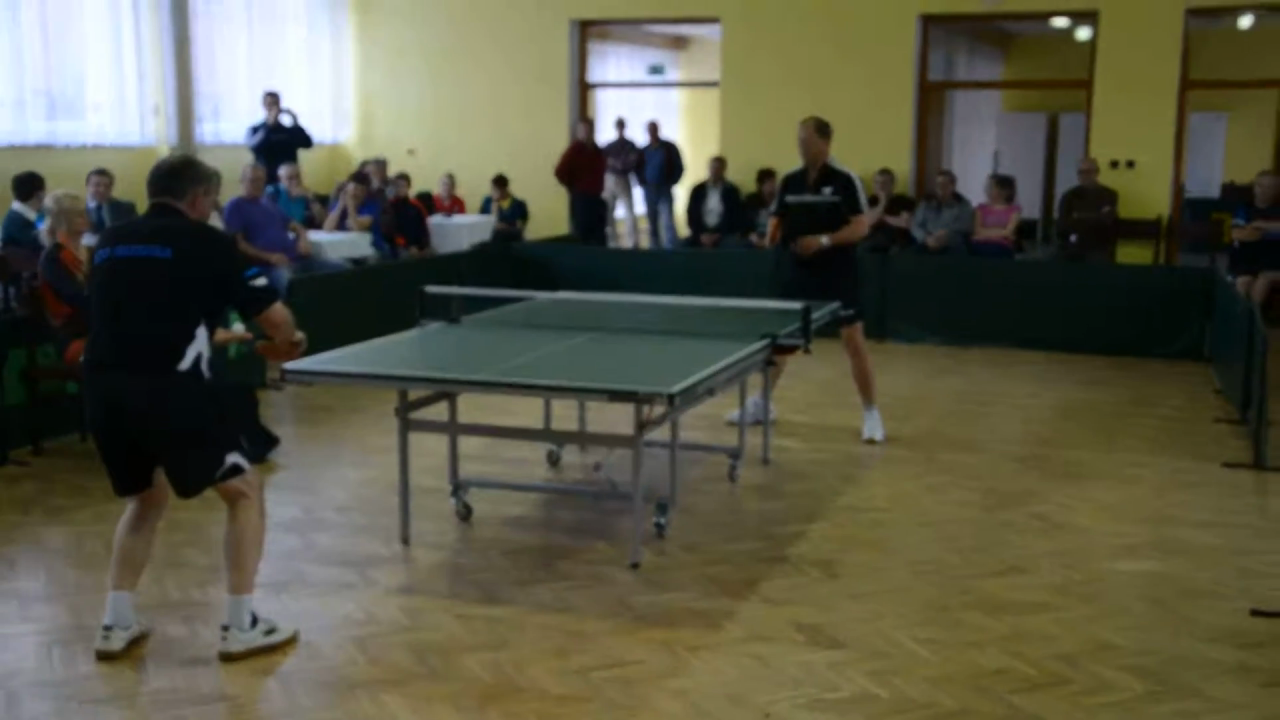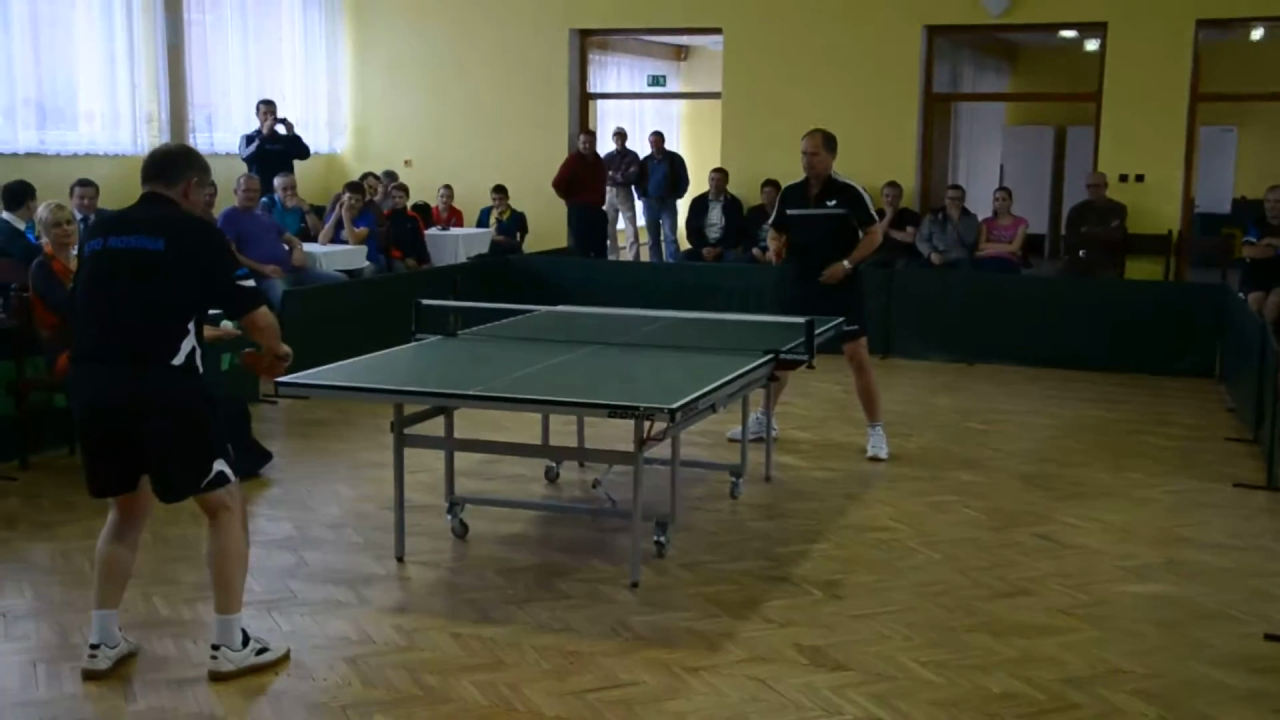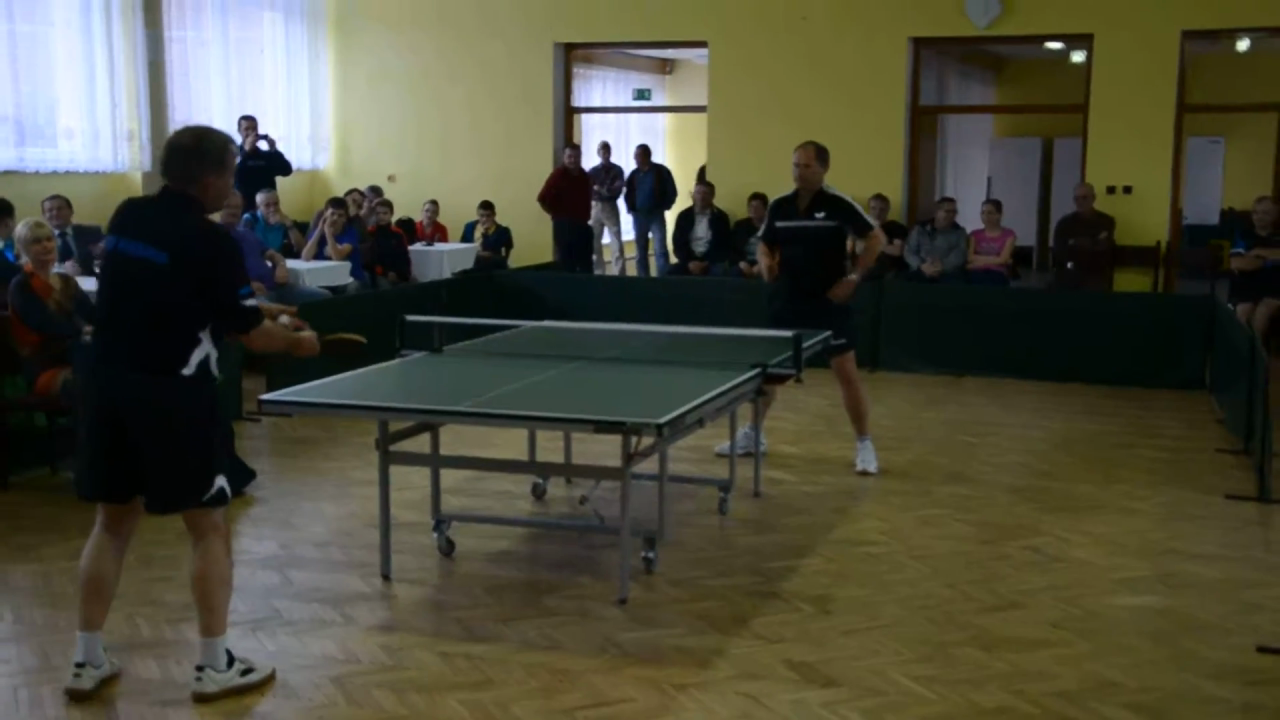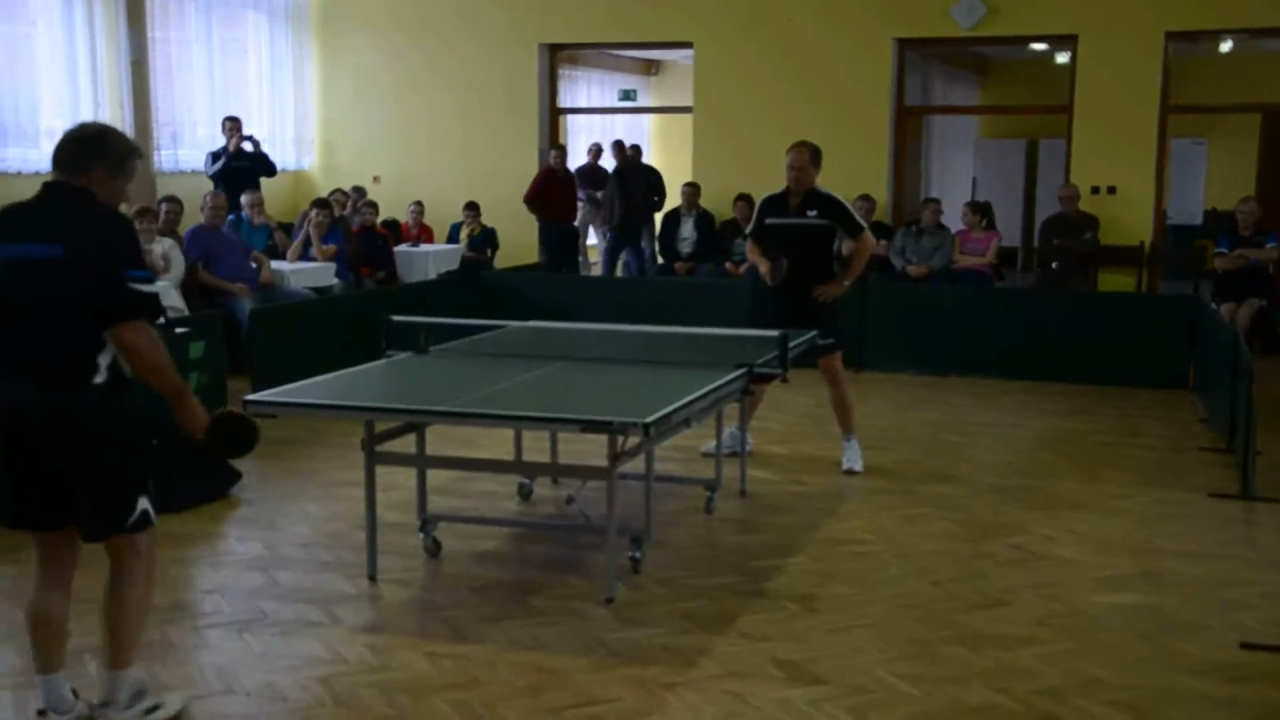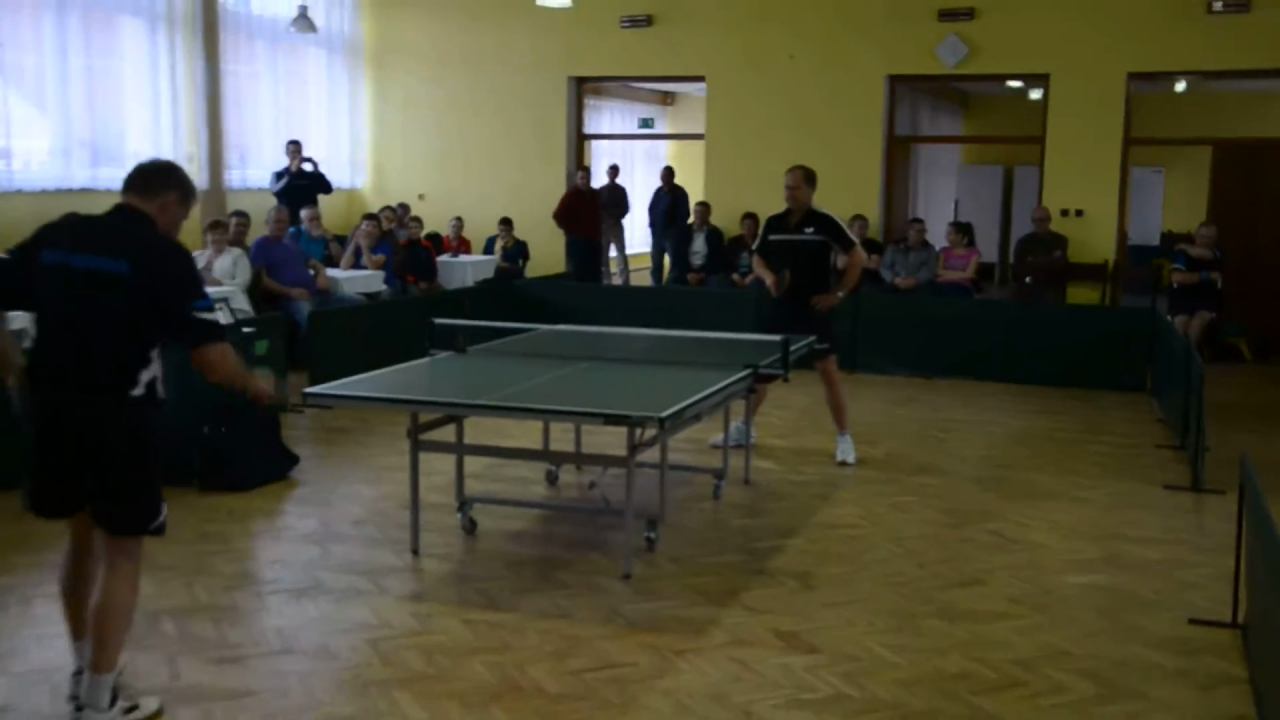
dt=1s
person 1, frame 1
left shoulder: (110, 243)
right shoulder: (204, 242)
right elbow: (276, 318)
right wrist: (289, 341)
left hip: (103, 392)
right hip: (169, 391)
left knee: (147, 498)
right knee: (245, 491)
left ankle: (115, 625)
right ankle: (240, 627)
person 1, frame 2
left shoulder: (100, 232)
right shoulder: (196, 233)
right elbow: (256, 319)
right wrist: (278, 352)
left hip: (92, 385)
right hip: (161, 387)
left knee: (127, 508)
right knee: (226, 505)
left ankle: (103, 643)
right ankle: (230, 646)
person 1, frame 3
left shoulder: (126, 217)
right shoulder: (210, 241)
right elbow: (250, 336)
left wrist: (260, 309)
right wrist: (297, 342)
left hip: (107, 385)
right hip: (172, 395)
left knee: (113, 522)
right knee: (209, 526)
left ankle: (86, 662)
right ankle: (214, 666)
person 1, frame 4
right shoulder: (106, 229)
right elbow: (133, 335)
right wrist: (184, 402)
right hip: (86, 409)
left knee: (52, 558)
right knee: (131, 547)
person 1, frame 5
left shoulder: (60, 235)
right shoulder: (163, 255)
right elbow: (207, 356)
right wrist: (252, 385)
left hip: (51, 407)
right hip: (117, 416)
left knee: (82, 537)
right knee: (122, 552)
left ankle: (83, 665)
person 2, frame 1
left shoulder: (845, 181)
right shoulder: (789, 182)
left elbow: (861, 228)
right elbow: (778, 219)
left wrist: (825, 240)
right wrist: (773, 234)
left hip: (837, 275)
right hip: (797, 274)
left knee: (854, 342)
left ankle: (871, 414)
right ankle: (762, 402)
person 2, frame 2
left shoulder: (850, 193)
right shoulder: (789, 193)
left elbow: (874, 235)
right elbow: (774, 231)
left wrist: (847, 264)
right wrist: (775, 247)
left hip: (841, 290)
right hip: (798, 289)
left knee: (858, 358)
left ankle: (876, 431)
right ankle: (764, 419)
person 2, frame 3
left shoulder: (839, 205)
right shoulder: (779, 206)
left elbow: (875, 240)
right elbow: (764, 245)
left wrist: (851, 278)
right wrist: (765, 263)
left hip: (829, 302)
right hip: (786, 302)
left knee: (846, 372)
left ankle: (864, 445)
right ankle: (752, 433)
person 2, frame 4
left shoulder: (831, 205)
right shoulder: (768, 205)
left elbow: (865, 242)
right elbow: (752, 244)
left wrist: (843, 283)
right wrist: (762, 264)
left hip: (817, 301)
right hip: (776, 300)
left knee: (832, 371)
left ankle: (850, 444)
right ankle: (739, 434)
person 2, frame 5
left shoulder: (827, 223)
right shoulder: (772, 223)
left elbow: (858, 257)
right elbow: (757, 259)
left wrist: (838, 294)
right wrist: (767, 276)
left hip: (814, 310)
right hip: (779, 308)
left knee: (828, 372)
left ankle: (844, 438)
right ankle: (744, 428)
